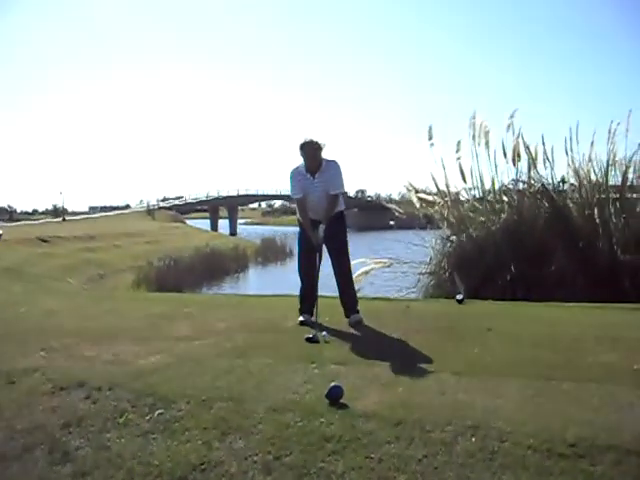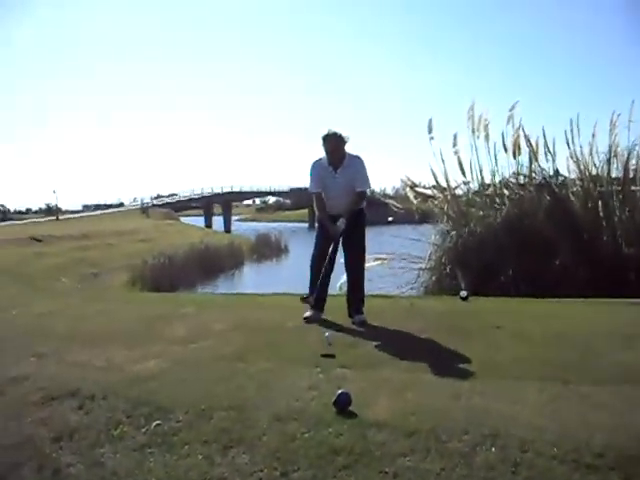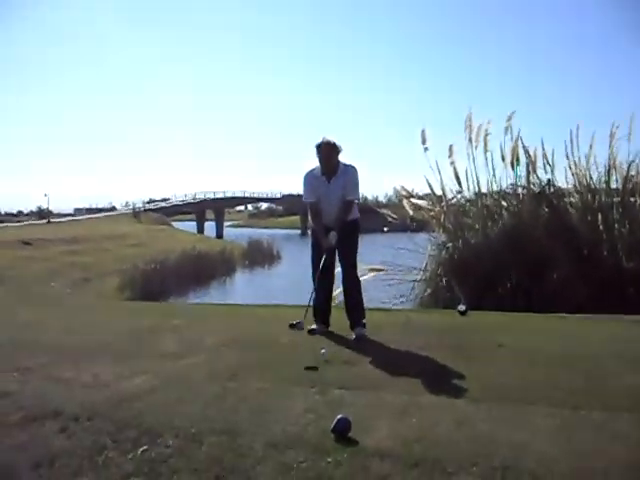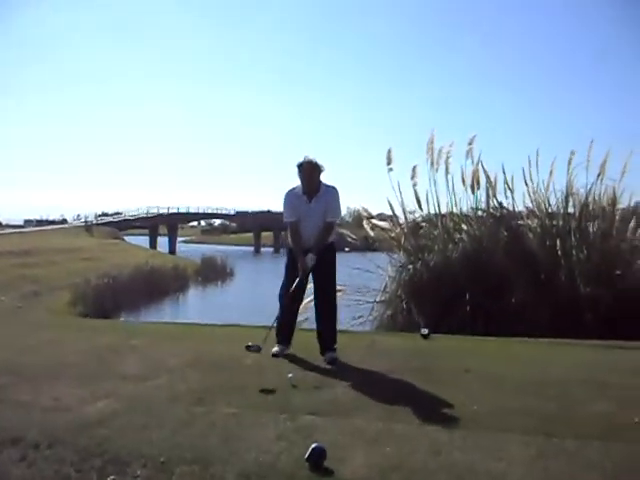
dt=0.5s
person 1, frame 1
left shoulder: (333, 167)
right shoulder: (296, 174)
left elbow: (334, 198)
right elbow: (300, 205)
left wrist: (323, 226)
right wrist: (311, 233)
left hip: (334, 219)
right hip: (308, 221)
left knee: (342, 265)
right knee: (306, 267)
left ankle: (352, 311)
right ankle: (306, 312)
person 1, frame 2
left shoulder: (356, 163)
right shoulder: (317, 166)
left elbow: (361, 194)
right elbow: (317, 198)
left wrist: (344, 219)
right wrist: (329, 225)
left hip: (353, 216)
right hip: (327, 217)
left knee: (355, 263)
right knee: (319, 260)
left ankle: (356, 310)
right ankle: (316, 307)
person 1, frame 3
left shoulder: (350, 172)
right shoulder: (310, 177)
left elbow: (348, 205)
right elbow: (313, 209)
left wrist: (334, 233)
right wrist: (322, 237)
left hip: (347, 226)
right hip: (321, 228)
left knee: (349, 272)
right knee: (321, 275)
left ankle: (357, 323)
right ankle: (321, 321)
person 1, frame 4
left shoulder: (331, 193)
right shoulder: (291, 196)
left elbow: (329, 227)
right elbow: (292, 229)
left wrist: (313, 255)
right wrist: (301, 258)
left hip: (324, 249)
right hip: (297, 249)
left knee: (325, 299)
right knee: (288, 294)
left ankle: (329, 348)
right ankle: (282, 342)
